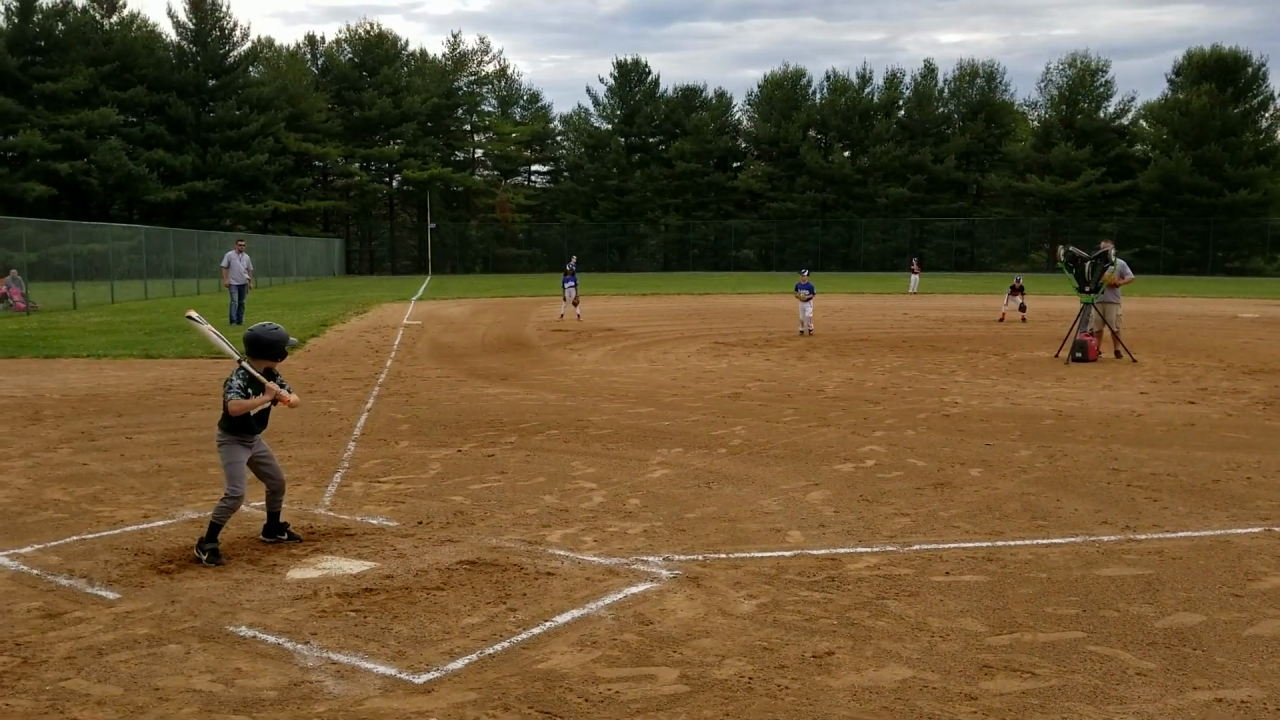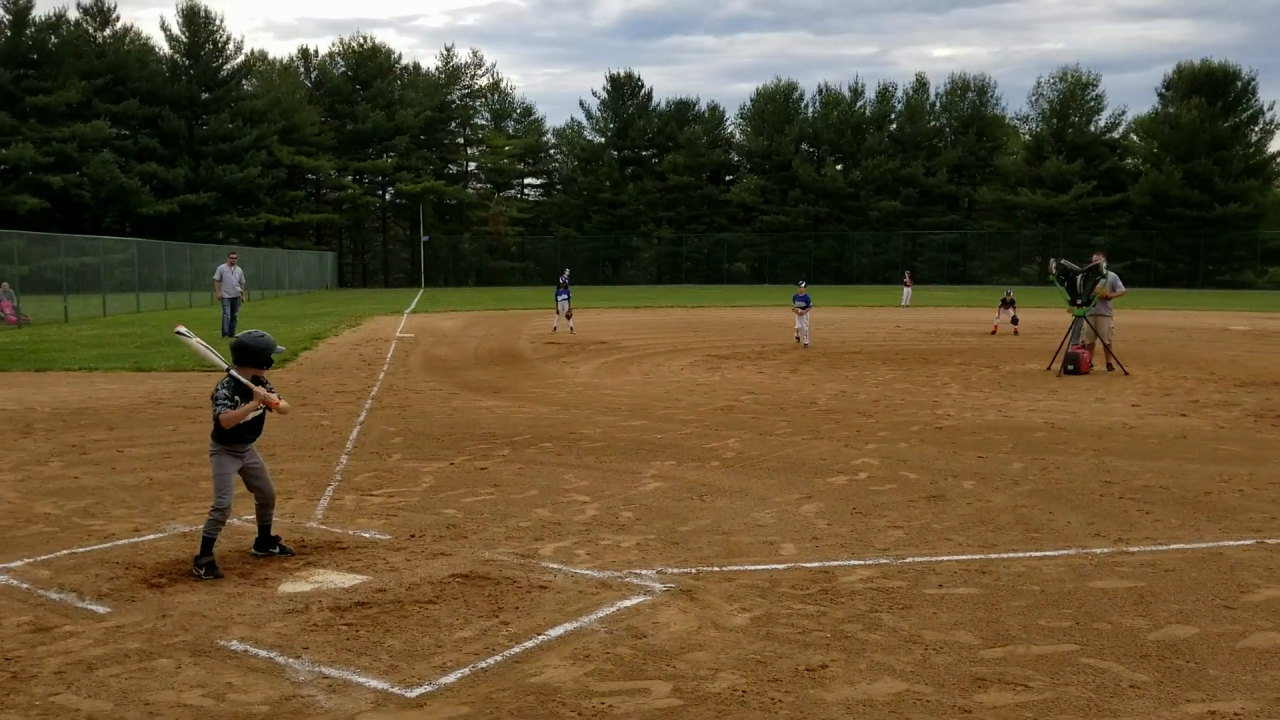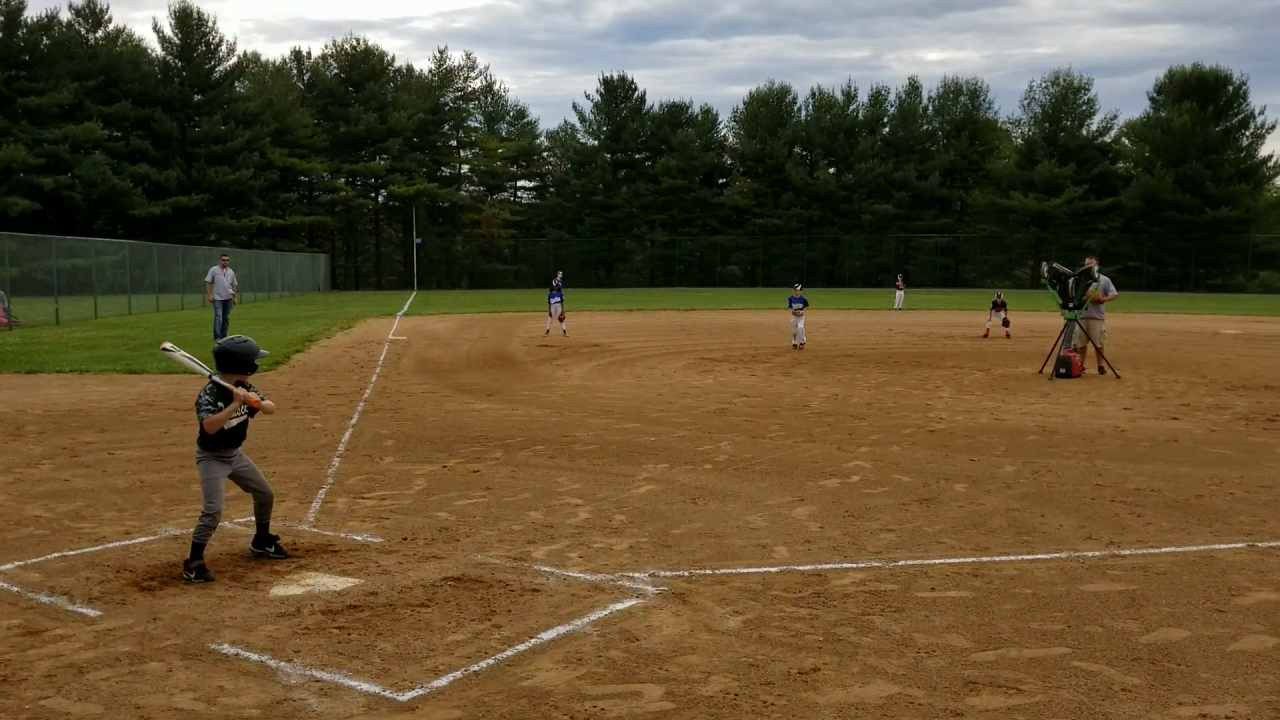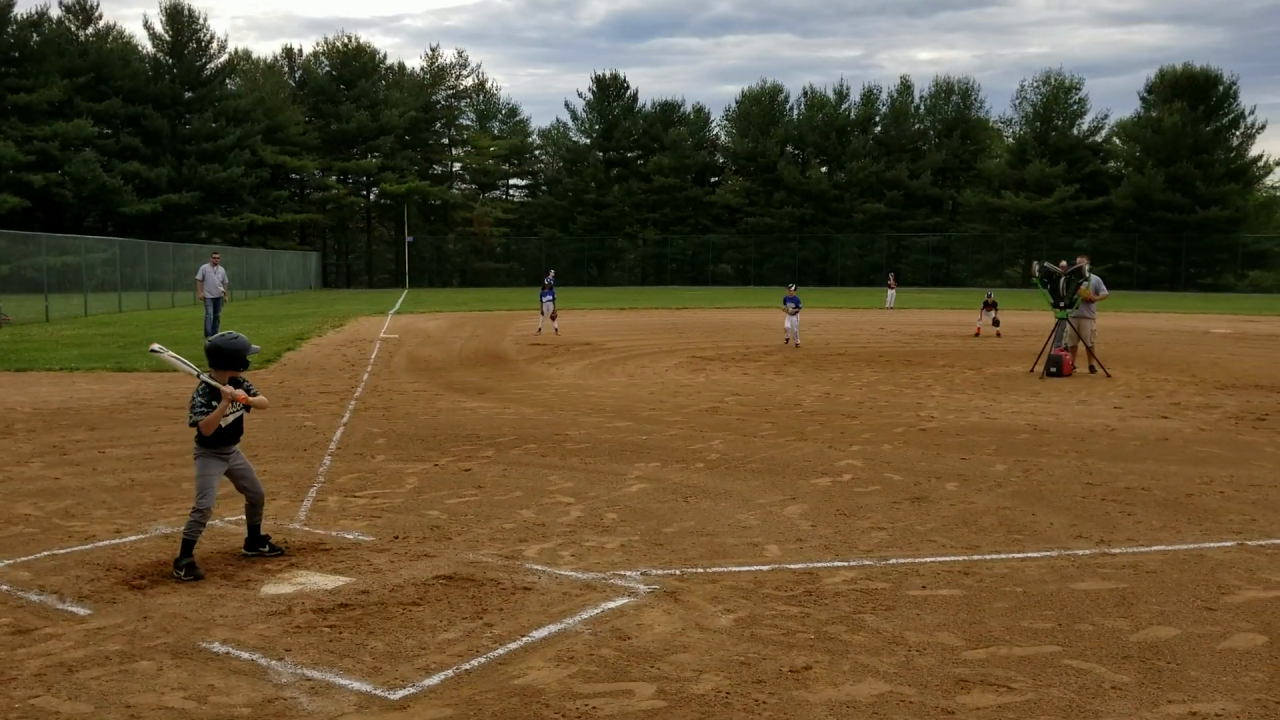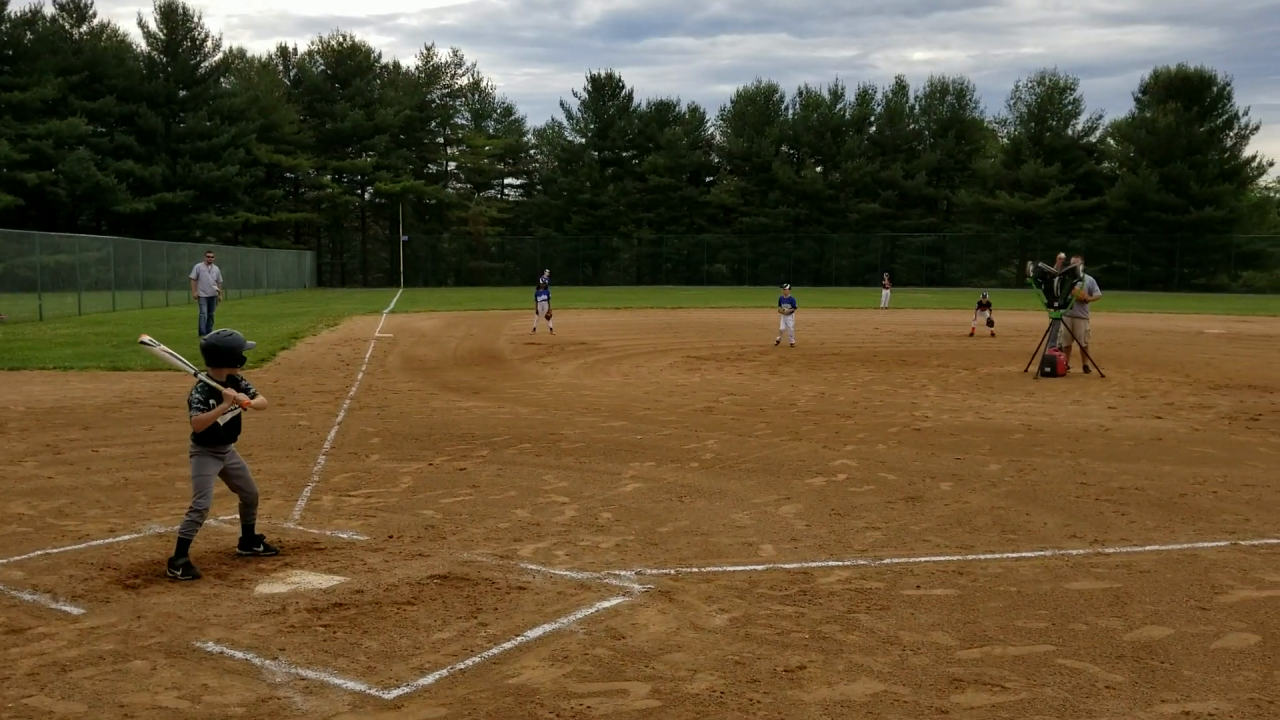
dt=0.2s
person 1, frame 1
left shoulder: (271, 374)
right shoulder: (239, 378)
left elbow: (296, 400)
right elbow: (233, 408)
left wrist: (287, 397)
right wrist: (265, 397)
left hip: (254, 439)
right hip: (232, 441)
left knee: (277, 482)
right knee: (236, 493)
left ankle: (273, 529)
right ankle: (207, 544)
person 1, frame 2
left shoulder: (259, 382)
right shoulder: (225, 388)
left elbow: (286, 409)
right elbow: (226, 422)
left wrist: (274, 401)
right wrist: (254, 402)
left hip: (247, 449)
right hip: (224, 451)
left knee: (267, 495)
right knee: (223, 505)
left ankle: (264, 543)
right ankle: (203, 559)
person 1, frame 3
left shoulder: (244, 387)
right shoulder: (209, 394)
left elbow: (272, 409)
right elbow: (209, 427)
left wrist: (255, 401)
right wrist: (234, 404)
left hip: (235, 454)
right hip: (211, 457)
left knee: (264, 494)
right knee: (213, 510)
left ankle: (262, 542)
right ankle: (194, 562)
person 1, frame 4
left shoulder: (238, 383)
right shoulder: (203, 393)
left elbow: (264, 402)
right elbow: (205, 429)
left wrist: (246, 399)
right wrist: (225, 403)
left hip: (233, 451)
right hip: (209, 454)
left knee: (256, 495)
right knee: (203, 507)
left ankle: (255, 542)
right ankle: (183, 561)
person 1, frame 5
left shoulder: (236, 381)
right shoulder: (200, 391)
left elbow: (263, 402)
right elbow: (197, 425)
left wrist: (248, 401)
right wrist: (225, 404)
left hip: (228, 451)
right hip: (205, 453)
left knee: (250, 495)
right knee: (201, 506)
left ankle: (249, 542)
right ankle: (178, 561)
